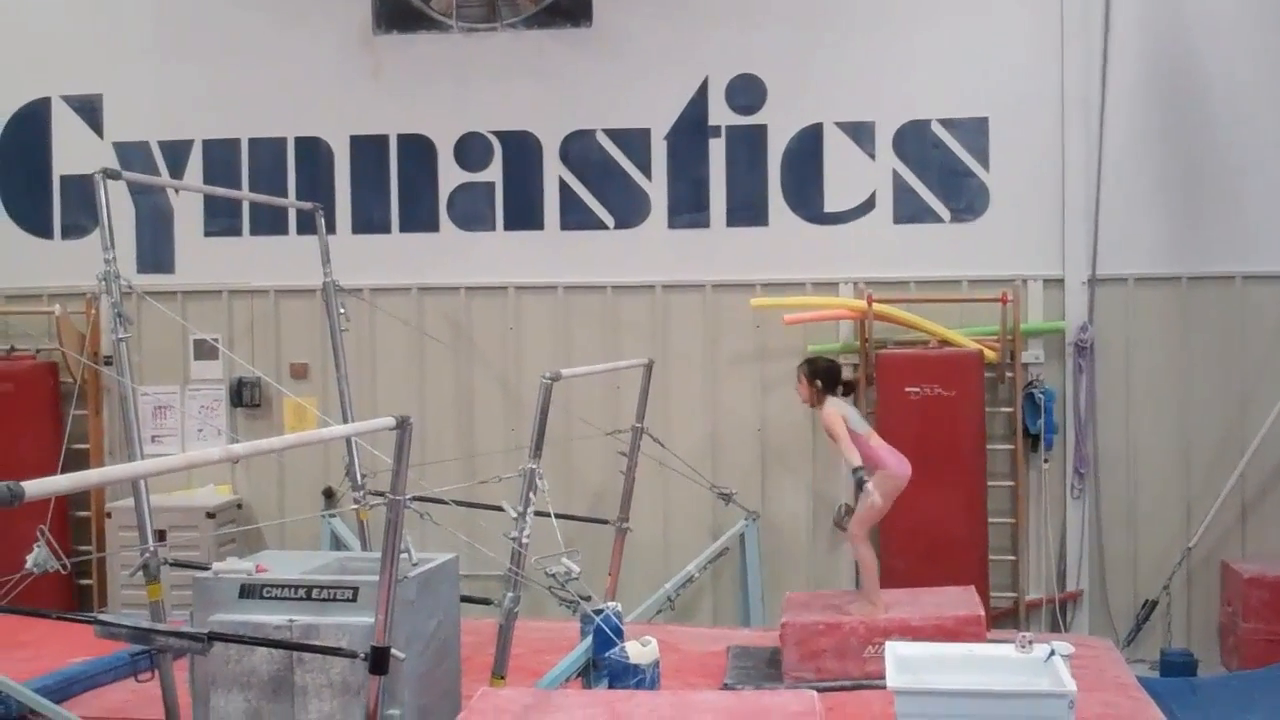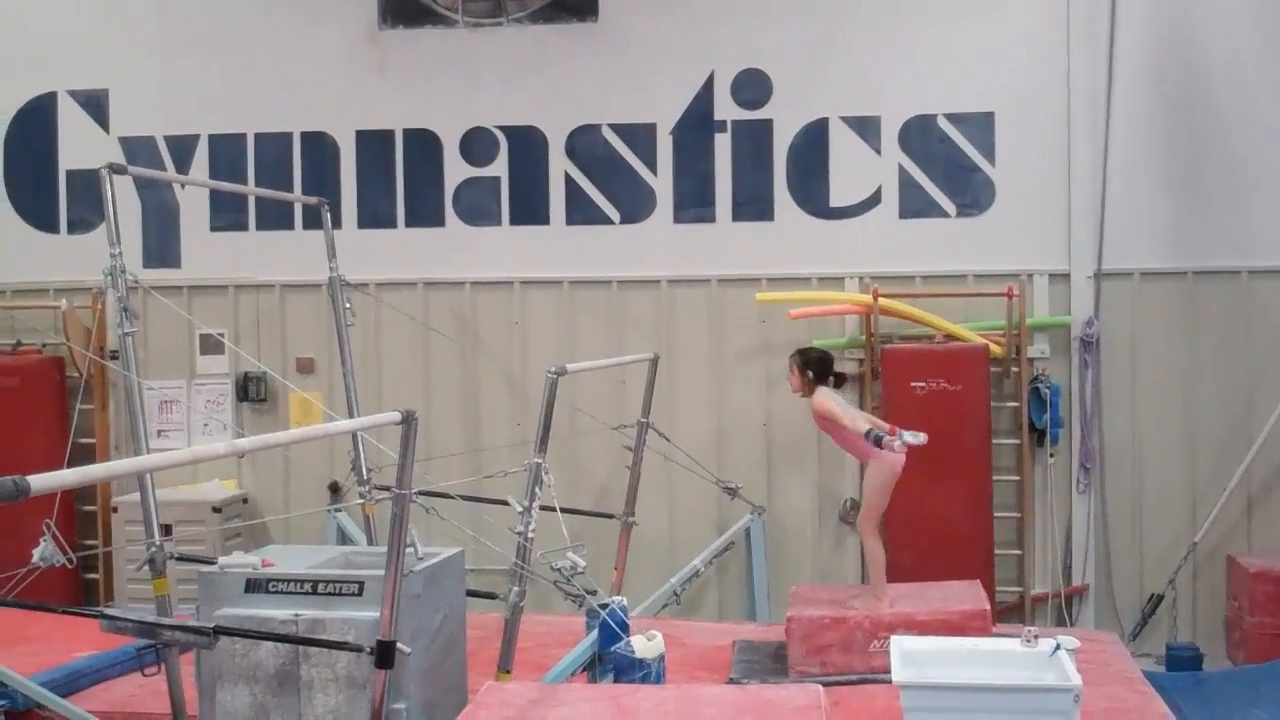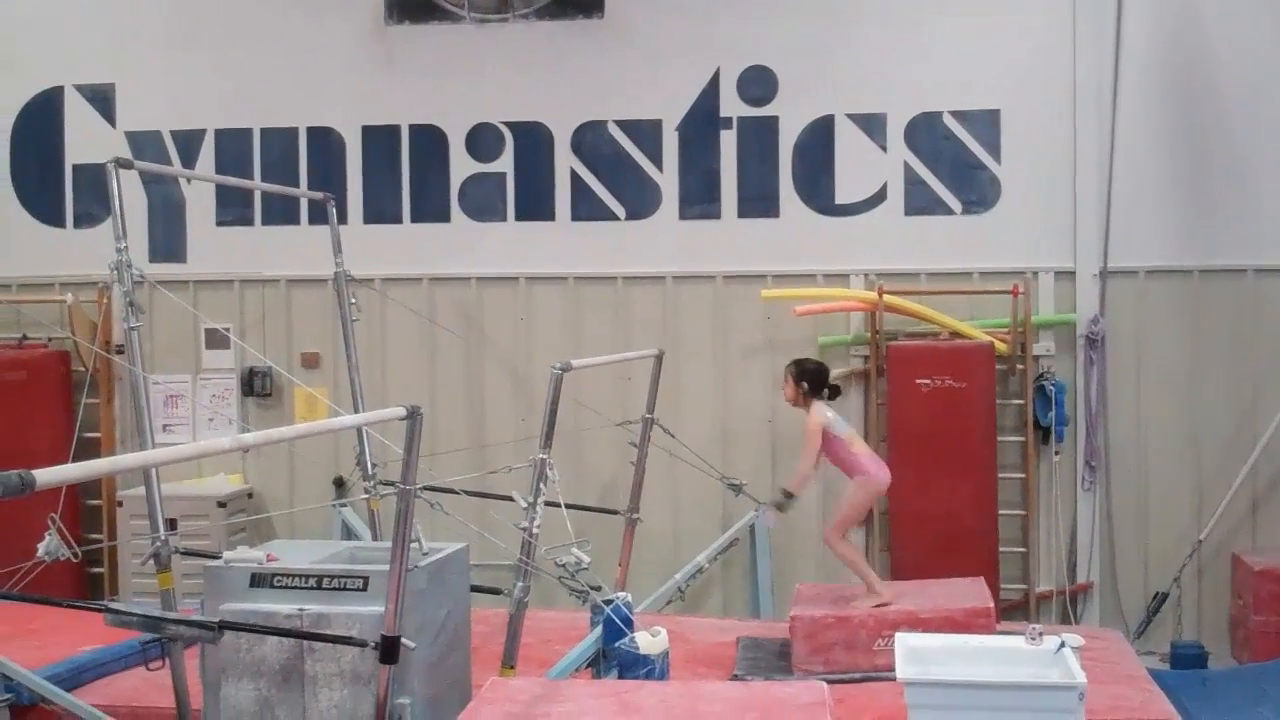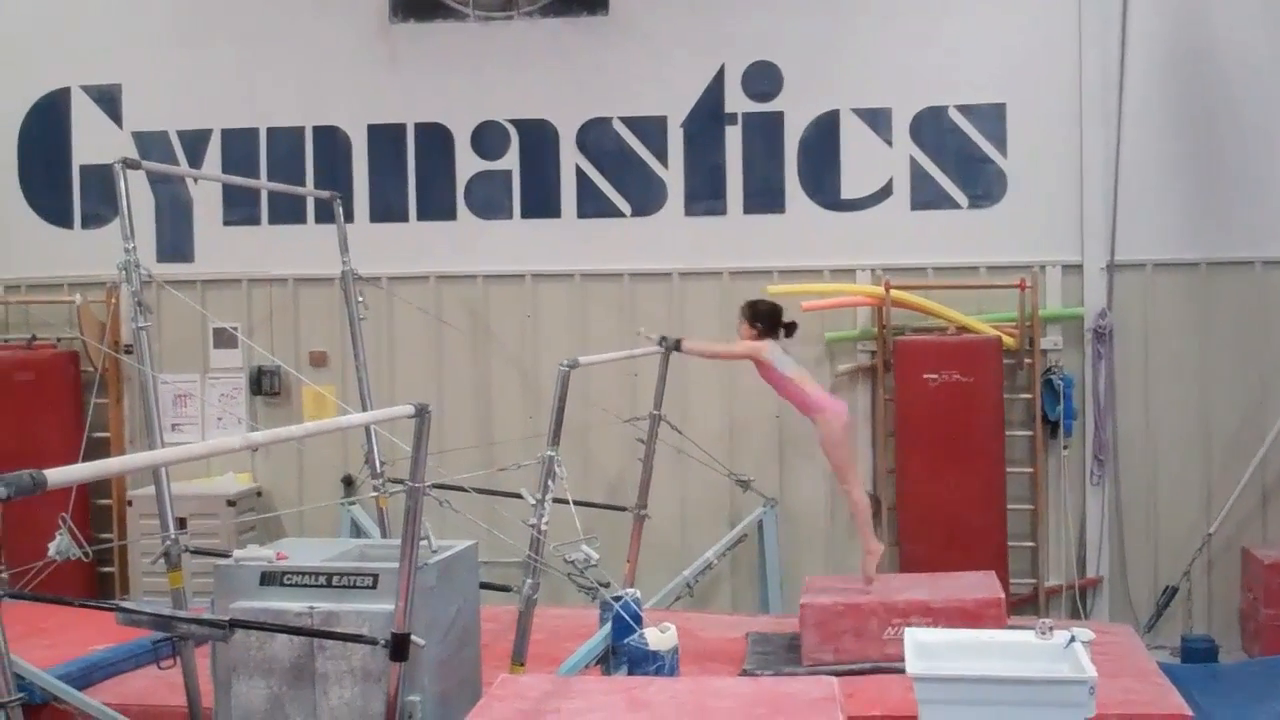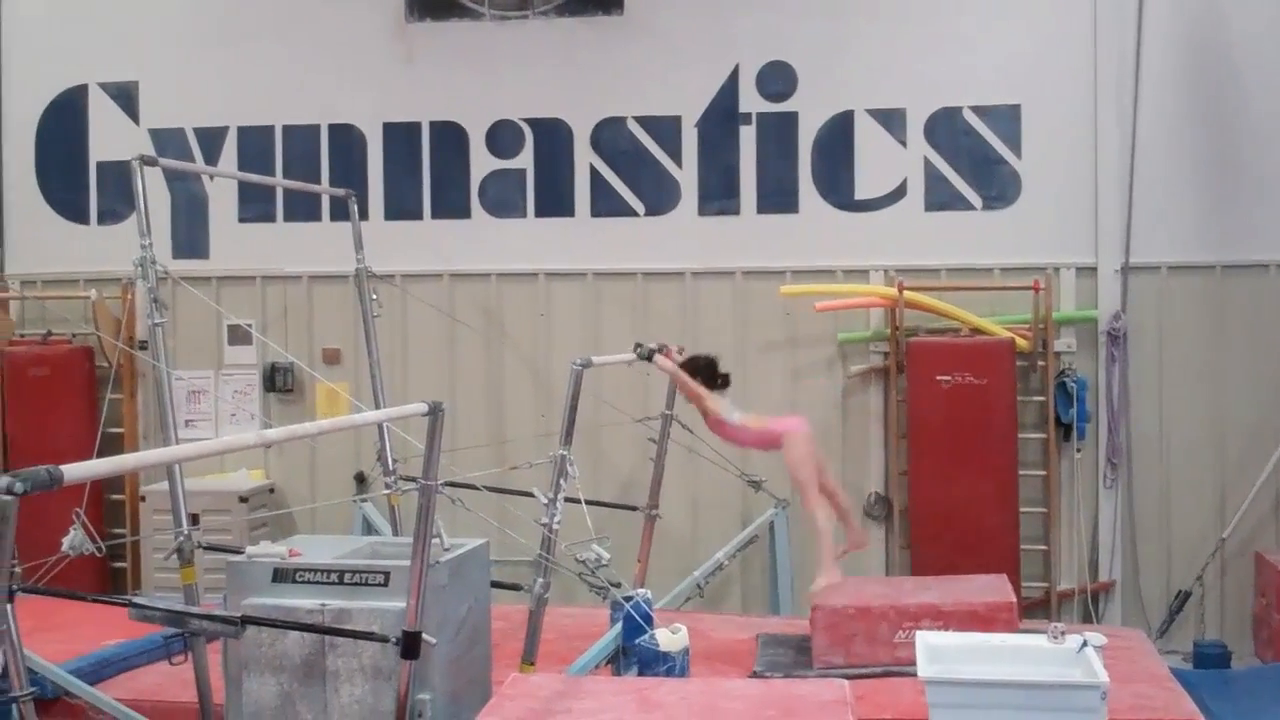
dt=0.3s
person 1, frame 1
left shoulder: (828, 412)
right shoulder: (835, 405)
left elbow: (848, 448)
left wrist: (863, 482)
left hip: (889, 470)
right hip: (891, 466)
left knee: (856, 532)
right knee: (859, 531)
left ankle: (873, 603)
right ankle: (870, 597)
person 1, frame 2
left shoulder: (818, 401)
right shoulder: (826, 396)
left elbow: (852, 423)
right elbow: (862, 417)
left wrist: (882, 441)
right wrist: (898, 434)
left hip: (882, 458)
right hip: (883, 457)
left knee: (866, 527)
right knee: (867, 526)
left ankle: (879, 597)
right ankle: (876, 592)
person 1, frame 3
left shoulder: (815, 418)
right shoulder: (819, 412)
left elbow: (807, 465)
right elbow: (814, 460)
left wrist: (785, 498)
right wrist: (789, 492)
left hip: (870, 477)
right hip: (870, 474)
left knee: (832, 535)
right knee: (837, 534)
left ankle: (879, 591)
right ankle: (875, 589)
person 1, frame 4
left shoulder: (758, 348)
right shoulder: (767, 348)
left elbow: (712, 350)
right elbow: (718, 350)
left wrist: (670, 342)
right wrist: (678, 343)
left hip: (826, 412)
right hip: (829, 409)
left knee: (848, 481)
right knee: (848, 481)
left ankle: (869, 546)
right ankle: (869, 545)
person 1, frame 5
left shoulder: (706, 402)
right shoulder: (713, 395)
left elbow: (678, 374)
right elbow: (693, 370)
left wrist: (650, 354)
right wrist: (670, 355)
left hip: (791, 433)
right hip: (793, 429)
left knee: (812, 498)
right knee: (826, 488)
left ankle: (828, 570)
right ankle: (856, 535)
